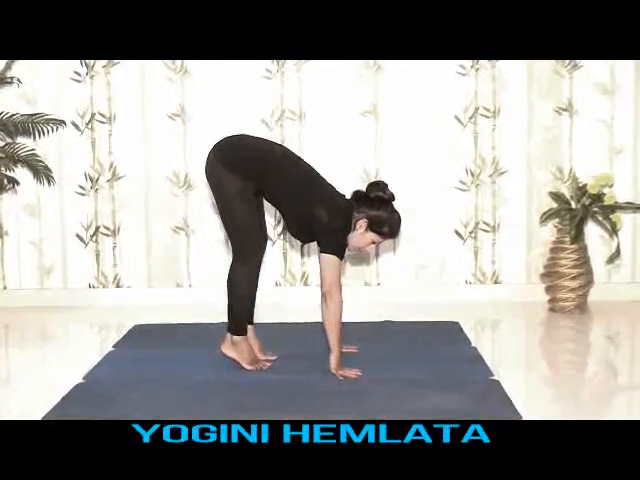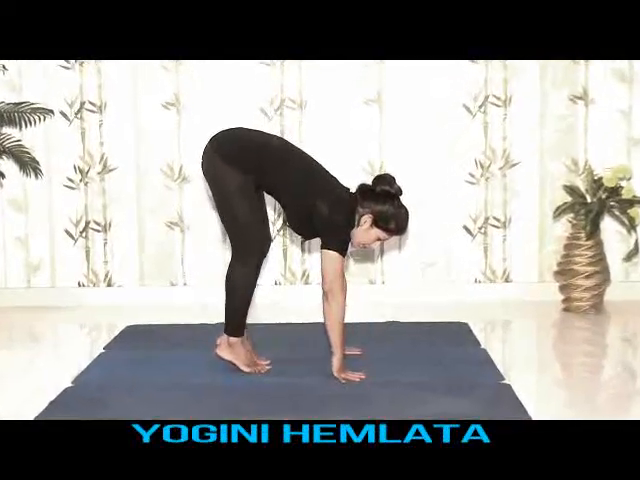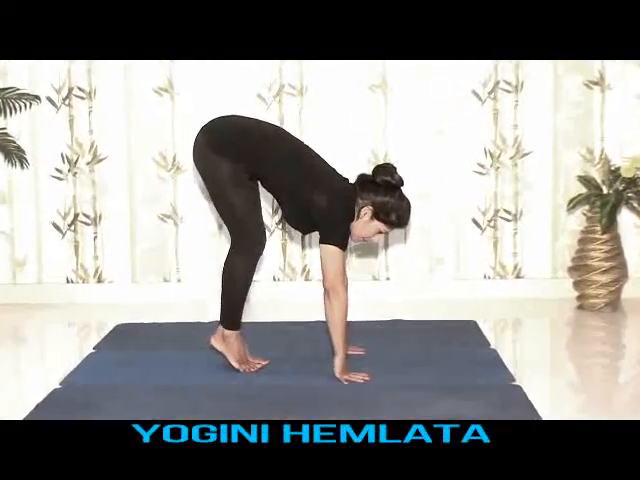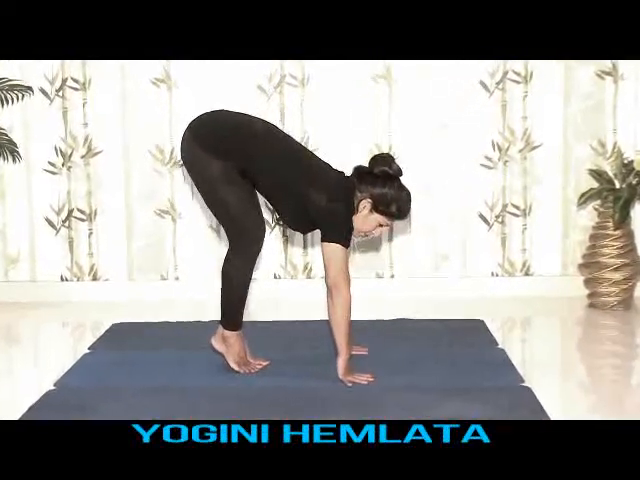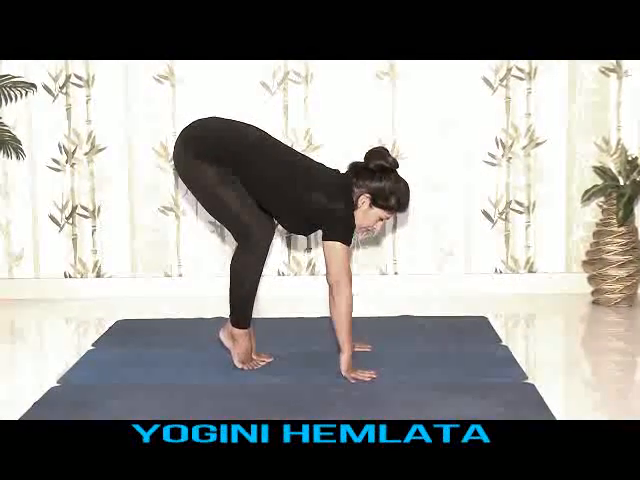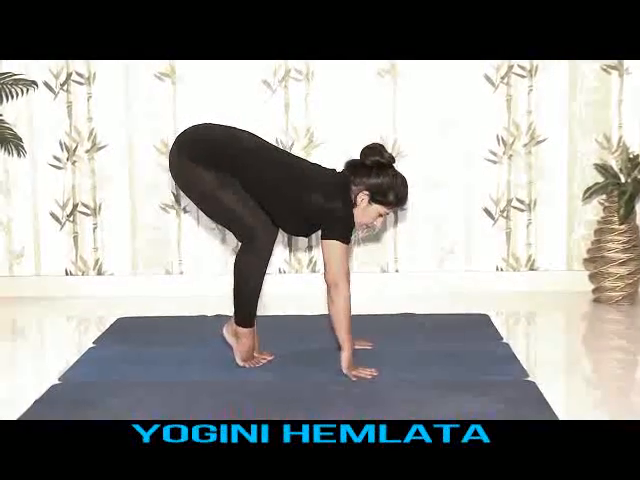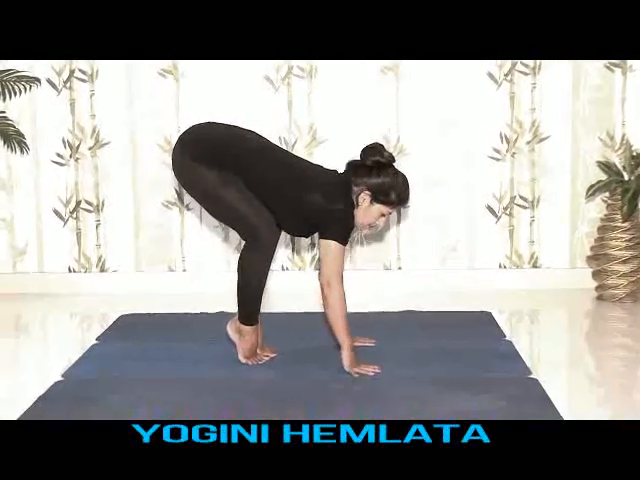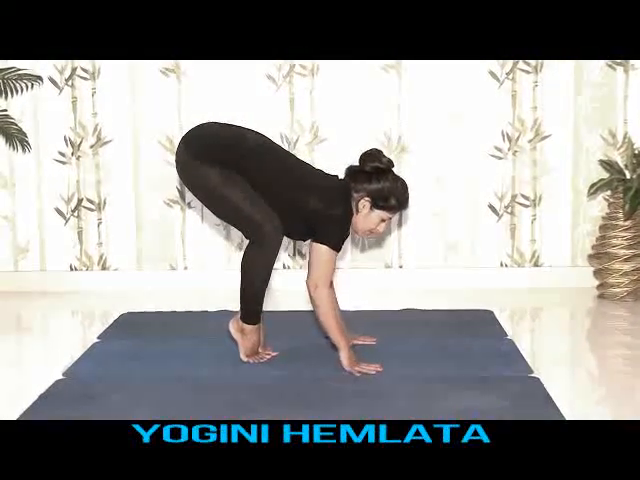
dt=0.4s
person 1, frame 1
left shoulder: (340, 218)
right shoulder: (334, 223)
left elbow: (331, 290)
right elbow: (331, 294)
left wrist: (336, 345)
right wrist: (335, 357)
left hip: (244, 164)
right hip: (230, 164)
left knee: (256, 247)
right knee: (249, 252)
left ankle: (246, 333)
right ankle: (235, 340)
person 1, frame 2
left shoulder: (344, 210)
right shoulder: (338, 217)
left elbow: (336, 285)
right elbow: (333, 292)
left wrist: (338, 347)
right wrist: (337, 359)
left hip: (241, 156)
right hip: (228, 157)
left knee: (259, 245)
right knee: (250, 250)
left ankle: (234, 333)
right ankle: (232, 341)
person 1, frame 3
left shoulder: (343, 203)
right shoulder: (336, 210)
left elbow: (337, 284)
right elbow: (335, 289)
left wrist: (341, 346)
right wrist: (340, 360)
left hip: (235, 148)
right hip: (219, 147)
left knee: (251, 241)
right knee: (250, 241)
left ankle: (229, 330)
right ankle: (227, 335)
person 1, frame 4
left shoulder: (342, 196)
right shoulder: (337, 207)
left elbow: (338, 284)
right elbow: (338, 288)
left wrist: (344, 345)
right wrist: (343, 360)
left hip: (227, 141)
right hip: (207, 145)
left knee: (251, 235)
right knee: (248, 238)
left ankle: (230, 330)
right ankle: (228, 336)
person 1, frame 5
left shoulder: (340, 194)
right shoulder: (338, 207)
left elbow: (339, 281)
right elbow: (340, 285)
left wrist: (346, 342)
right wrist: (346, 356)
left hip: (221, 147)
right hip: (199, 153)
left knee: (262, 231)
right knee: (255, 237)
left ankle: (239, 326)
right ankle: (236, 332)
person 1, frame 6
left shoulder: (337, 193)
right shoulder: (337, 207)
left elbow: (337, 279)
right elbow: (337, 283)
left wrist: (346, 339)
right wrist: (347, 354)
left hip: (216, 152)
right hip: (195, 159)
left knee: (265, 233)
right knee: (259, 236)
left ankle: (242, 324)
right ankle: (240, 330)
person 1, frame 7
left shoulder: (337, 194)
right shoulder: (338, 208)
left elbow: (329, 278)
right elbow: (330, 283)
left wrist: (344, 337)
right wrist: (347, 352)
left hip: (219, 151)
right hip: (197, 157)
left knee: (266, 232)
right knee: (262, 234)
left ankle: (247, 321)
right ankle: (244, 328)
person 1, frame 8
left shoulder: (334, 200)
right shoulder: (335, 212)
left elbow: (320, 276)
right elbow: (317, 286)
left wrist: (342, 333)
right wrist: (345, 351)
left hip: (225, 152)
right hip: (201, 156)
left knee: (268, 234)
right knee: (267, 233)
left ankle: (249, 319)
right ankle: (246, 326)
